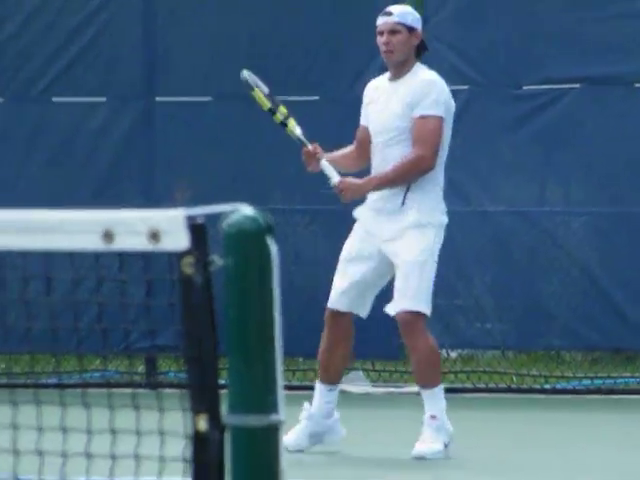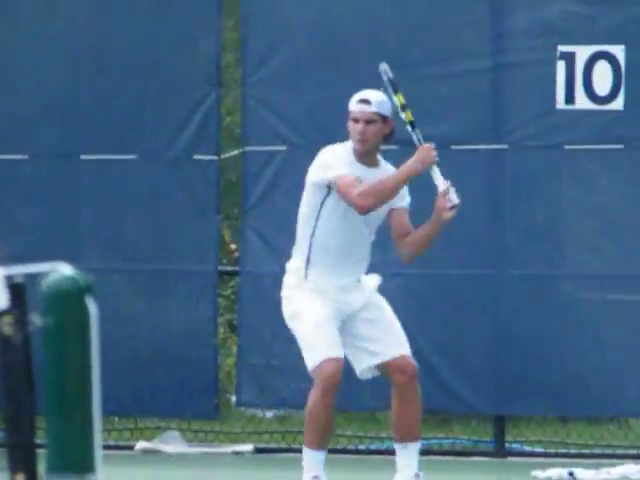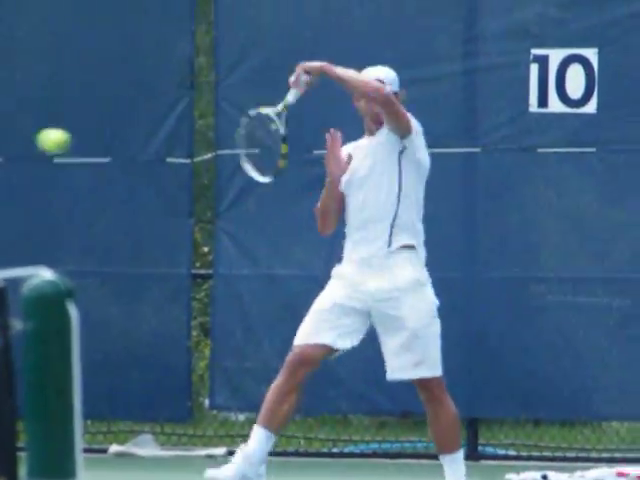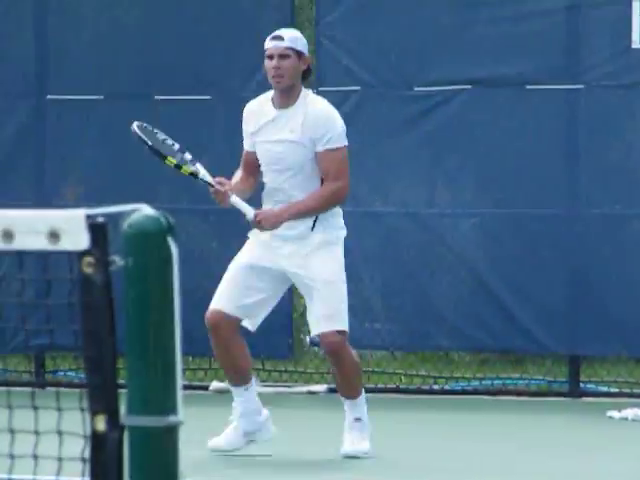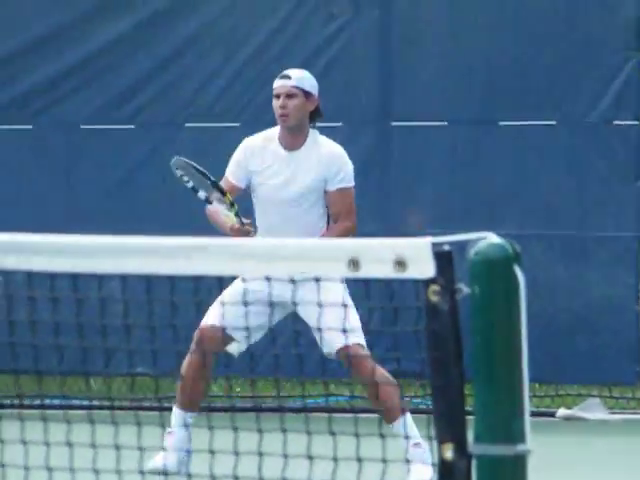
dt=0.7s
person 1, frame 1
left shoulder: (430, 86)
right shoulder: (374, 88)
left elbow: (424, 158)
left wrist: (366, 186)
right wrist: (323, 159)
left hip: (416, 221)
right hip: (374, 219)
left knee: (409, 318)
right knee: (337, 316)
left ankle: (436, 425)
right ankle: (321, 417)
person 1, frame 2
left shoulder: (390, 177)
right shoulder: (331, 158)
left elbow: (408, 250)
right elbow: (362, 202)
left wrist: (438, 221)
right wrist: (415, 166)
left hip: (356, 291)
right hip: (307, 289)
left knee: (406, 370)
right knee: (330, 372)
person 1, frame 3
left shoulder: (407, 134)
right shoulder: (347, 155)
left elbow: (383, 96)
right elbow: (325, 227)
left wrist: (326, 69)
right wrist: (334, 177)
left hip: (403, 279)
right hip: (353, 278)
left knee: (431, 387)
right knee: (299, 361)
person 1, frame 4
left shoulder: (324, 116)
right shoulder: (253, 111)
left elbow: (337, 188)
left wrist: (280, 214)
right wrist: (231, 188)
left hip: (315, 240)
right hip: (266, 239)
left knee: (333, 340)
right knee: (219, 322)
left ankle: (357, 420)
right ankle: (250, 418)
person 1, frame 5
left shoulder: (334, 156)
right shoulder: (252, 148)
left elbow: (345, 226)
right elbow: (217, 205)
right wrist: (229, 225)
left hip: (317, 273)
right hip: (263, 270)
left knee: (359, 358)
right knee: (205, 339)
right ankle: (177, 444)
